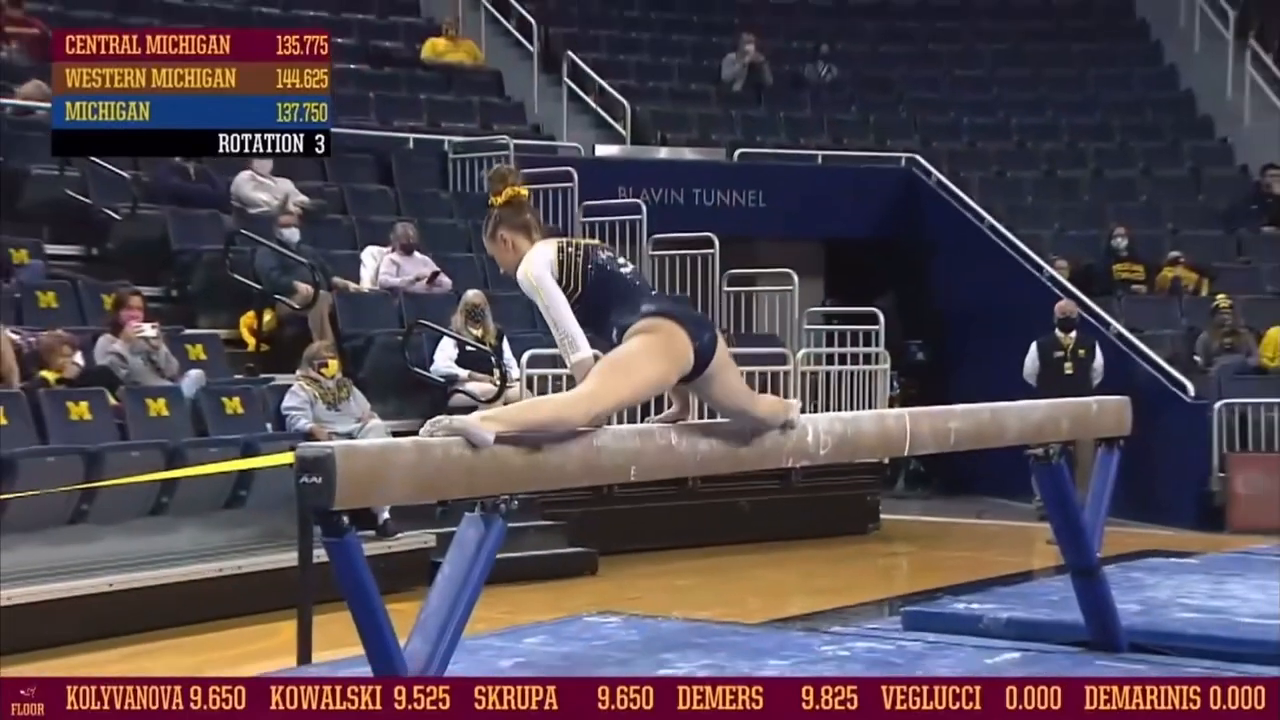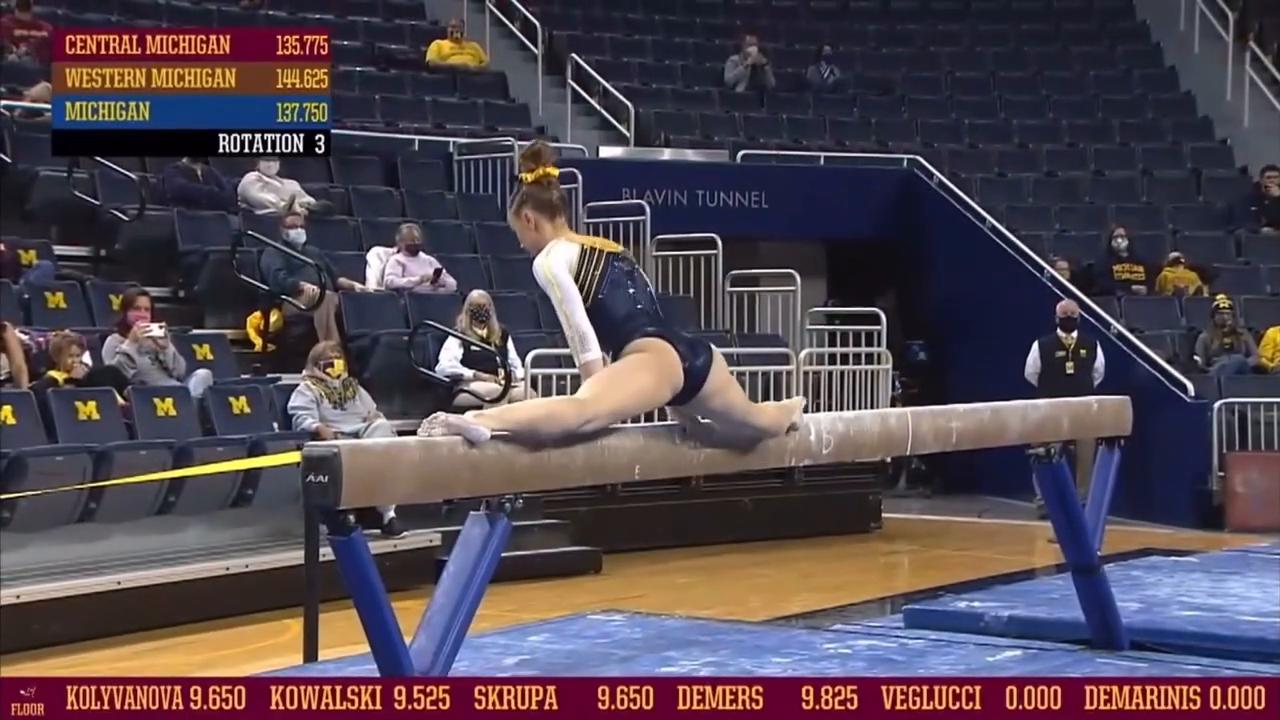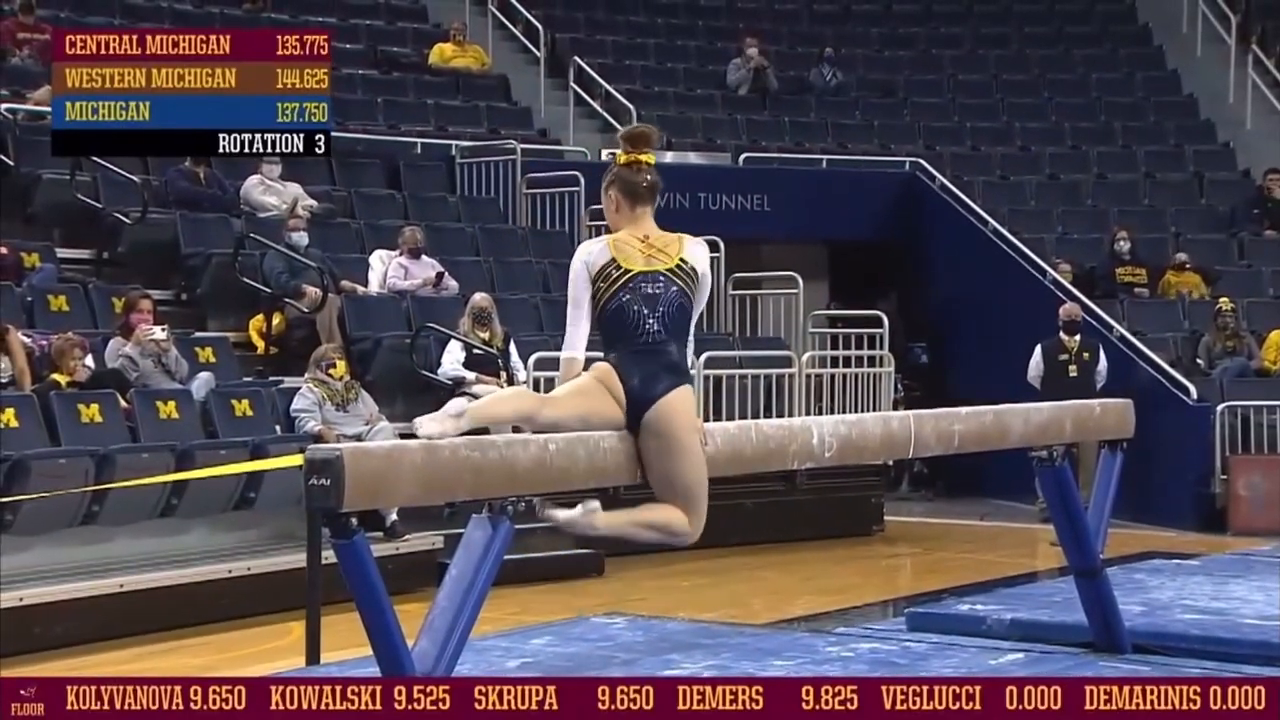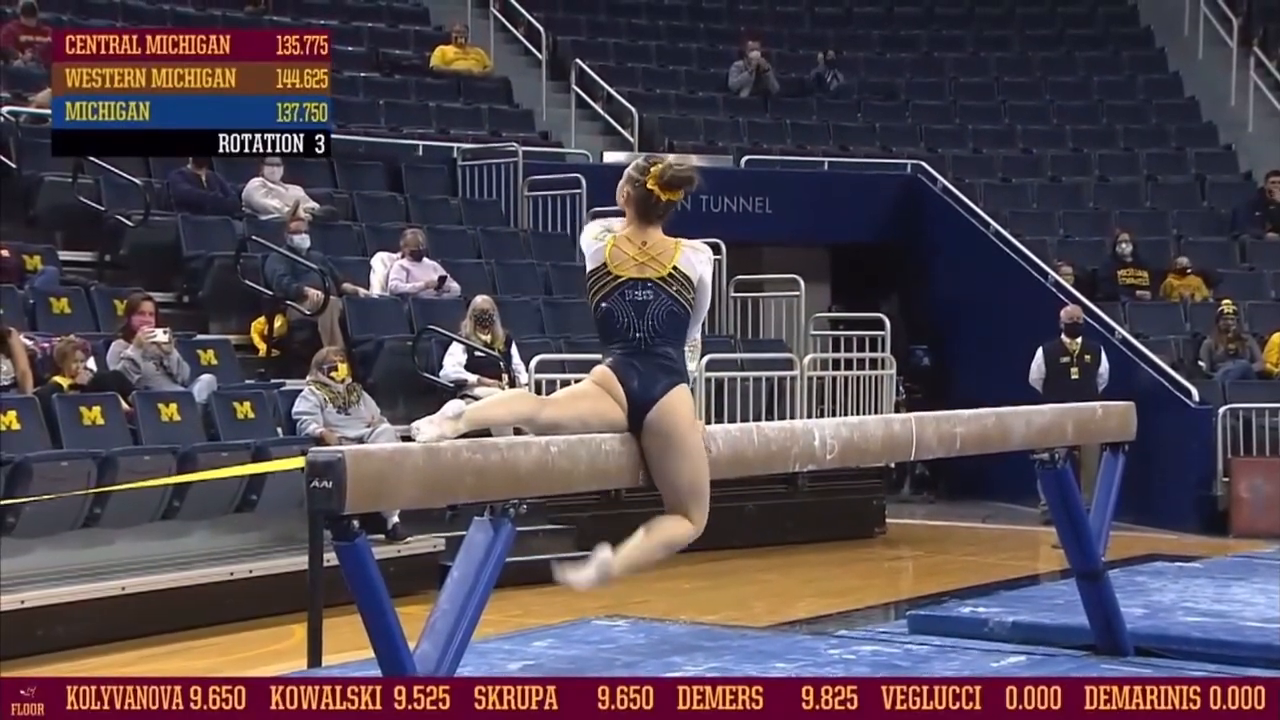
dt=0.7s
person 1, frame 1
left shoulder: (532, 263)
right shoulder: (586, 252)
left elbow: (572, 342)
left wrist: (596, 396)
right wrist: (680, 399)
left hip: (662, 342)
right hip: (694, 330)
left ankle: (481, 424)
person 1, frame 2
left shoulder: (550, 259)
right shoulder: (611, 250)
left elbow: (583, 339)
left wrist: (597, 399)
left hip: (654, 359)
right hip: (693, 353)
left ankle: (477, 422)
person 1, frame 3
left shoulder: (594, 252)
right shoulder: (696, 252)
left elbow: (574, 341)
left wrist: (570, 408)
left hip: (616, 383)
right hip: (671, 392)
right knee: (687, 522)
left ankle: (463, 417)
right ankle: (592, 518)
person 1, frame 4
left shoulder: (597, 242)
right shoulder: (697, 257)
left hip: (615, 385)
right hip: (667, 393)
right knee: (689, 517)
left ankle: (461, 417)
right ankle: (611, 562)
person 2, frame 1
left shoulder: (1090, 344)
right shoulder: (1040, 345)
left elbow: (1097, 373)
right elbow: (1029, 374)
left wrist: (1084, 389)
right wrist: (1046, 390)
left knee: (1083, 459)
right ankle: (1043, 502)
person 2, frame 2
left shoulder: (1091, 344)
right shoulder: (1042, 345)
left elbow: (1098, 372)
right elbow: (1030, 373)
left wrist: (1085, 389)
right wrist: (1048, 389)
left knee: (1084, 457)
left ankle: (1083, 500)
right ankle: (1044, 500)
person 2, frame 3
left shoulder: (1094, 348)
right shoulder: (1045, 348)
left elbow: (1101, 375)
right elbow: (1033, 377)
left wrist: (1087, 392)
right wrist: (1051, 393)
left knee: (1087, 461)
left ankle: (1085, 504)
right ankle: (1046, 504)
person 2, frame 4
left shoulder: (1096, 350)
right shoulder: (1046, 351)
left elbow: (1103, 378)
right elbow: (1035, 379)
left wrist: (1089, 396)
right wrist: (1053, 396)
left knee: (1089, 464)
left ankle: (1087, 507)
right ankle: (1048, 507)
person 3, frame 1
left shoulder: (347, 386)
right shoulder: (301, 390)
left elbow: (367, 411)
right elbow: (295, 419)
left wrist: (369, 417)
right wrist: (313, 429)
left hip: (359, 433)
right hip: (331, 439)
person 3, frame 2
left shoulder: (353, 385)
right shoulder: (307, 390)
left elbow: (374, 410)
right elbow: (301, 418)
left wrist: (375, 416)
right wrist: (319, 428)
left hip: (366, 433)
right hip: (336, 438)
left knee: (383, 427)
person 3, frame 3
left shoulder: (355, 389)
right shoulder: (310, 392)
left elbow: (376, 414)
right elbow: (304, 421)
left wrist: (377, 419)
right wrist: (322, 431)
left hip: (368, 436)
right hip: (339, 441)
left knee: (385, 430)
person 3, frame 4
left shoulder: (357, 391)
right shoulder: (311, 395)
left elbow: (378, 416)
right elbow: (305, 424)
left wrist: (379, 422)
right wrist: (323, 433)
left hip: (370, 439)
right hip: (340, 444)
left knee: (386, 432)
